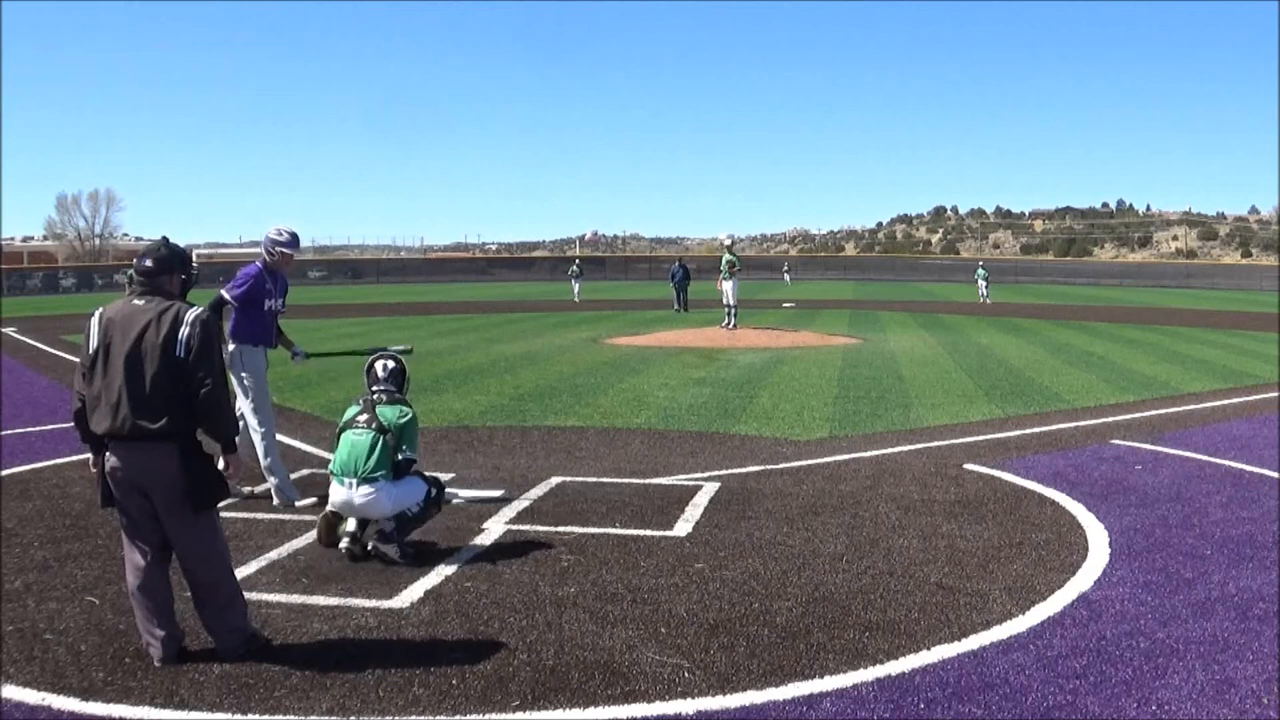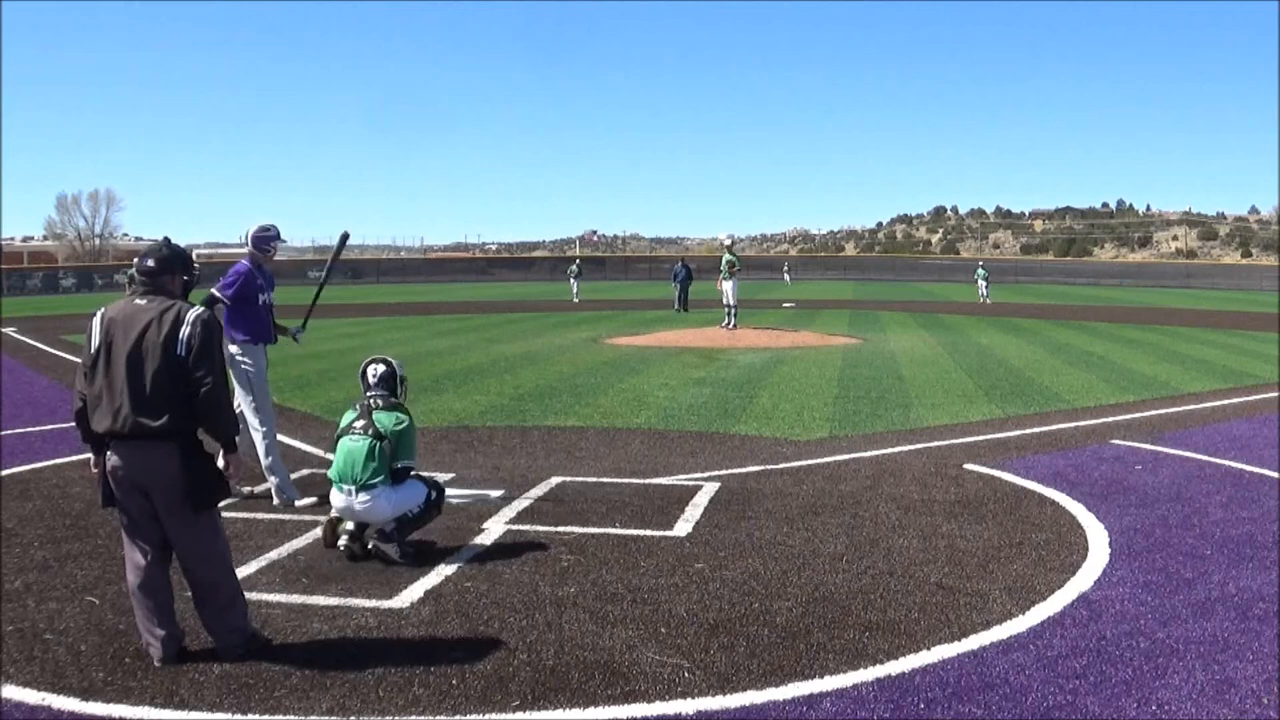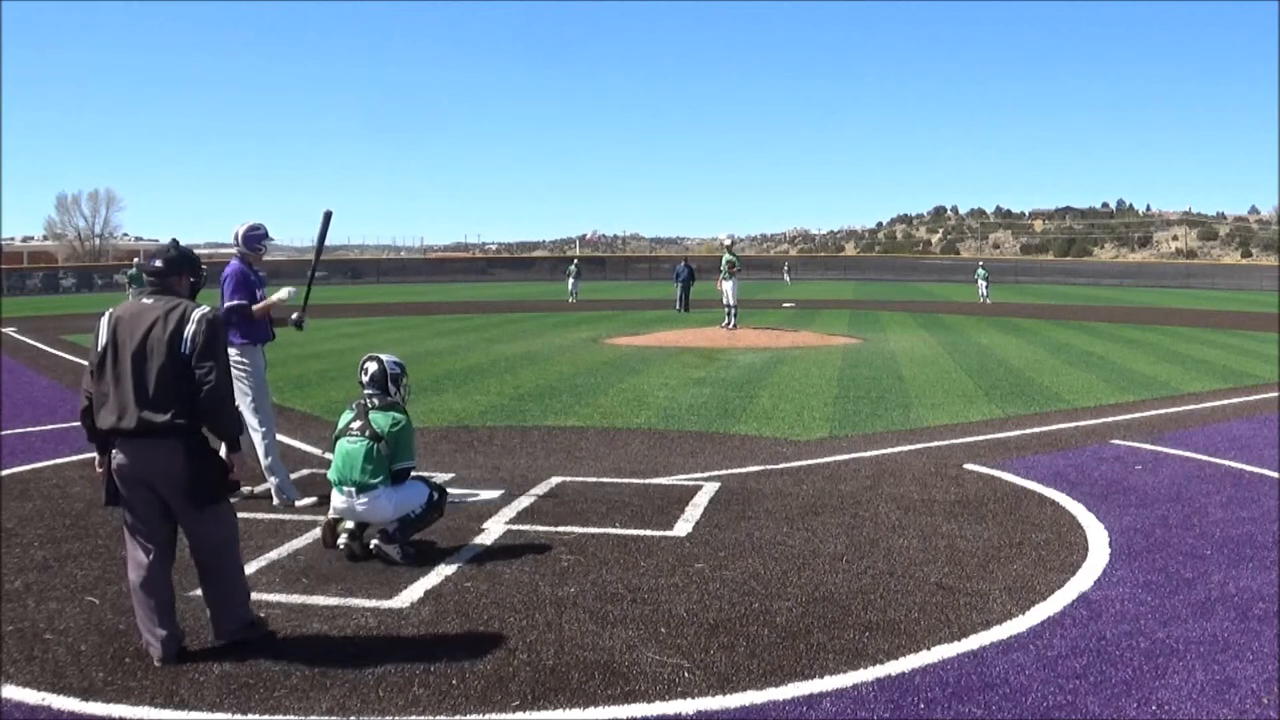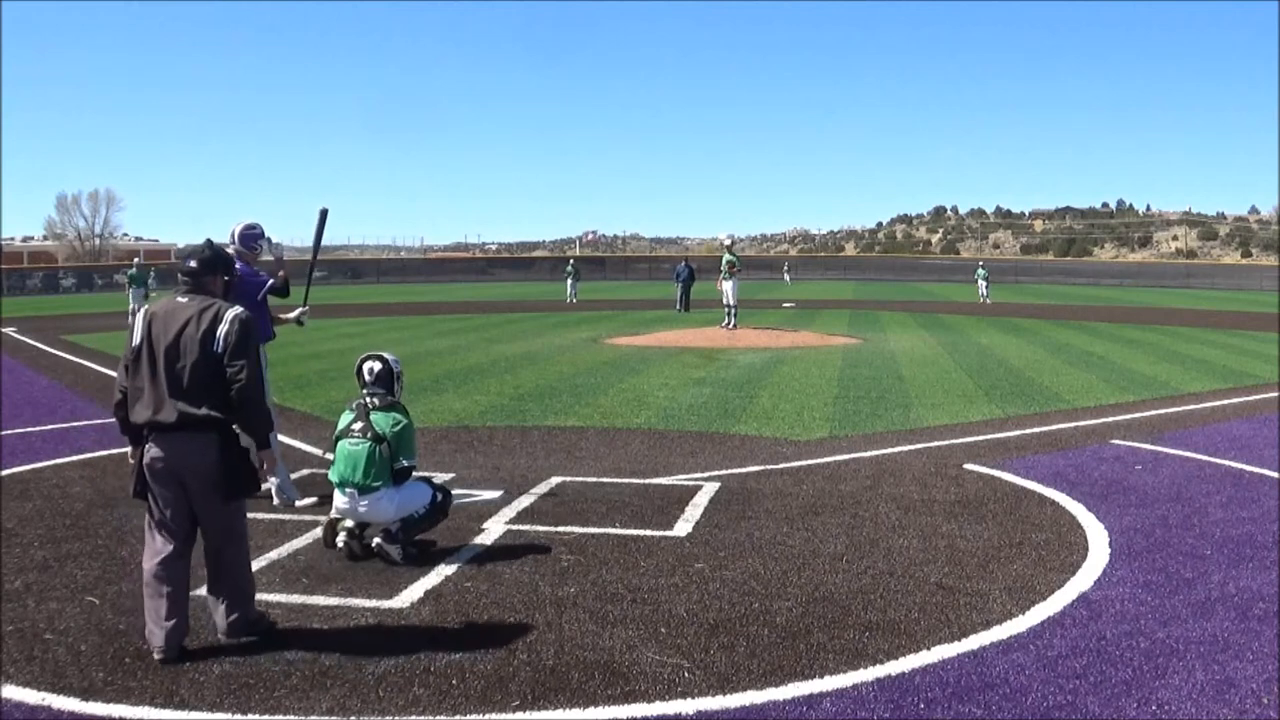
dt=0.4s
person 1, frame 1
left shoulder: (102, 319)
right shoulder: (190, 320)
left elbow: (84, 392)
right elbow: (209, 392)
left wrist: (95, 445)
right wrist: (227, 443)
left hip: (120, 455)
right hip: (173, 454)
left knee: (142, 555)
right knee: (203, 550)
left ankle: (161, 644)
right ankle: (233, 636)
person 1, frame 2
left shoulder: (104, 320)
right shoulder: (192, 320)
left elbow: (85, 392)
right elbow: (210, 392)
left wrist: (96, 446)
right wrist: (228, 443)
left hip: (120, 454)
right hip: (174, 453)
left knee: (142, 553)
right knee: (204, 550)
left ankle: (161, 644)
right ankle: (233, 636)
person 1, frame 3
left shoulder: (112, 319)
right shoulder: (197, 318)
left elbow: (93, 391)
right elbow: (214, 391)
left wrist: (102, 445)
right wrist: (232, 442)
left hip: (126, 452)
right hip: (179, 449)
left knee: (145, 551)
right knee: (215, 538)
left ankle: (161, 643)
right ankle: (234, 622)
person 1, frame 4
left shoulder: (147, 317)
right shoulder: (229, 318)
left elbow: (126, 387)
right elbow: (245, 390)
left wrist: (135, 438)
right wrist: (261, 439)
left hip: (158, 445)
right hip: (210, 445)
left knee: (163, 543)
right knee: (226, 537)
left ankle: (164, 639)
right ankle: (237, 618)
person 2, frame 1
left shoulder: (280, 281)
right shoulder: (252, 276)
right elbow: (215, 306)
left wrist: (292, 348)
left hip: (259, 353)
right hip: (244, 353)
left knee: (244, 420)
right knee: (261, 423)
right ankle: (283, 492)
person 2, frame 2
left shoulder: (266, 275)
right shoulder: (242, 273)
right elbow: (207, 304)
left wrist: (287, 331)
left hip: (256, 352)
right hip: (245, 354)
left knee: (241, 419)
right knee: (262, 423)
right ankle: (283, 492)
person 2, frame 3
left shoulder: (250, 273)
right shoulder: (236, 272)
right elbow: (239, 316)
left wrist: (288, 321)
right wrist: (276, 298)
left hip: (251, 352)
right hip: (244, 354)
left knee: (241, 419)
right knee: (261, 423)
right ankle: (283, 492)
person 2, frame 4
left shoulder: (243, 272)
right shoulder: (240, 273)
left elbow: (261, 316)
right elbow: (282, 289)
left wrist: (291, 317)
right wrist: (279, 258)
right ankle: (283, 492)
person 3, frame 1
left shoulder: (353, 410)
right shoulder: (403, 412)
left elbow: (334, 461)
right elbow: (404, 467)
left hip: (338, 495)
right hip: (372, 496)
right knee: (433, 489)
left ankle: (350, 532)
right ankle: (388, 537)
person 3, frame 2
left shoulder: (350, 414)
right shoulder: (399, 418)
left elbow: (341, 462)
right elbow: (401, 473)
right wrist: (387, 485)
left hip: (339, 499)
right hip: (371, 502)
right knee: (433, 491)
left ankle: (350, 533)
right ankle: (389, 537)
person 3, frame 3
left shoulder: (348, 414)
right shoulder: (397, 418)
left elbow: (342, 462)
right elbow: (401, 474)
left hip: (341, 501)
right hip: (374, 503)
right knee: (435, 494)
left ankle: (350, 530)
right ankle: (391, 537)
person 3, frame 4
left shoulder: (347, 415)
right shoulder: (397, 418)
left elbow: (340, 462)
right elbow: (403, 473)
left hip: (342, 502)
right hip: (376, 504)
right knee: (440, 496)
left ankle: (350, 528)
right ankle: (393, 537)
